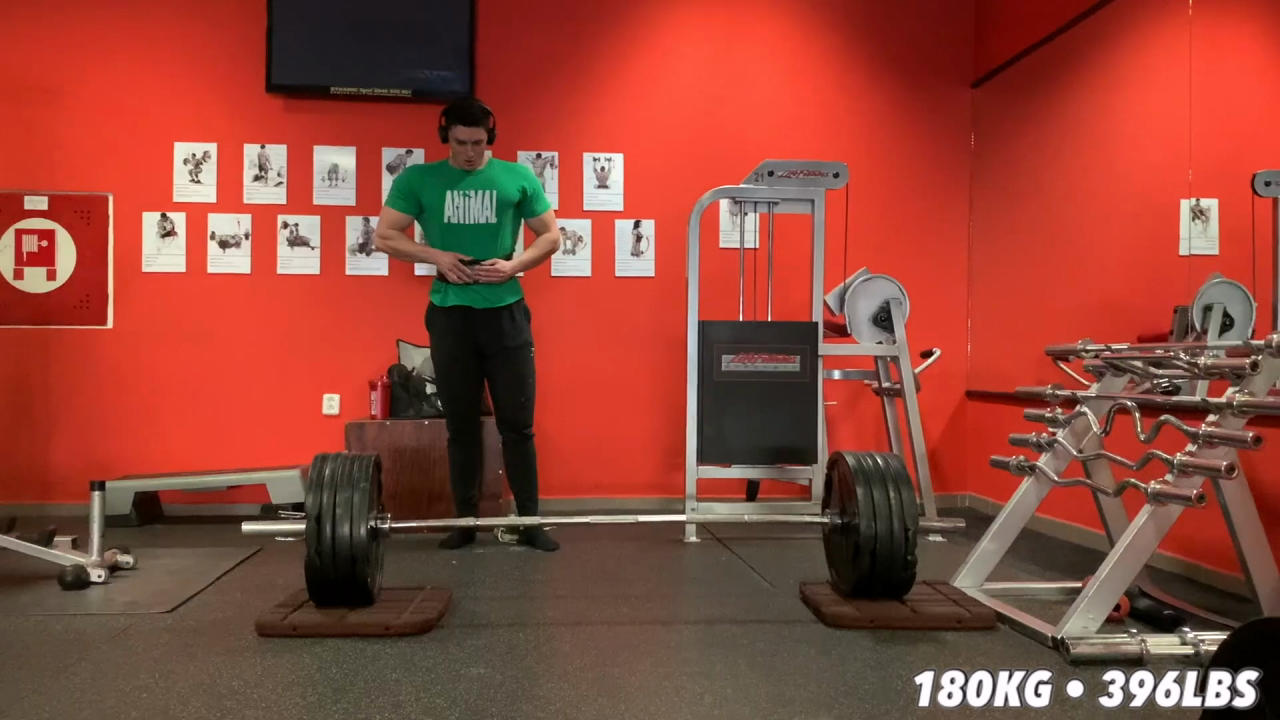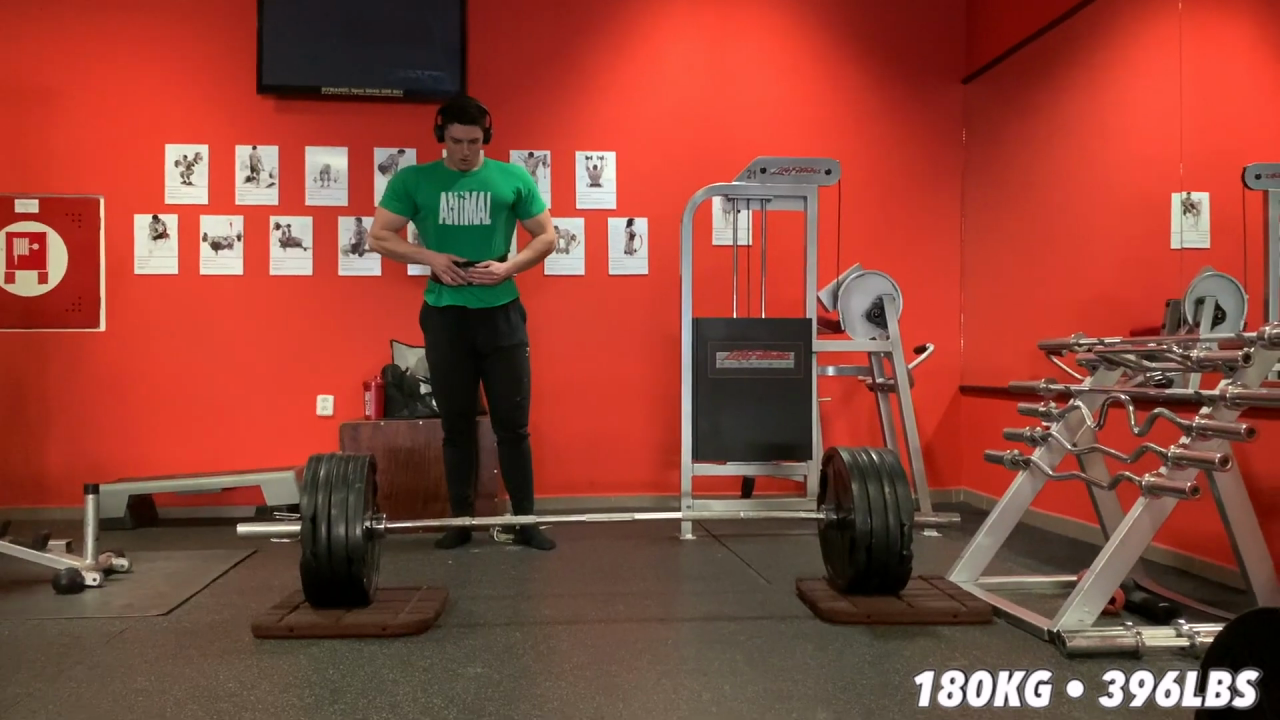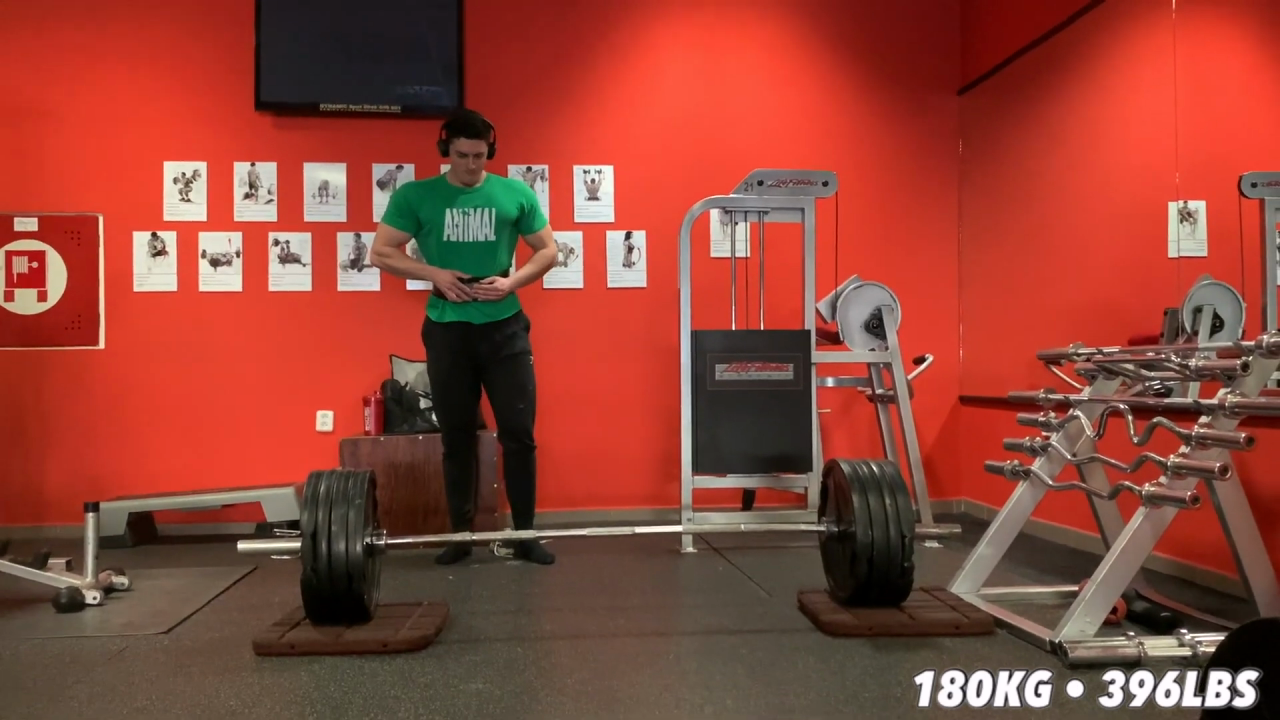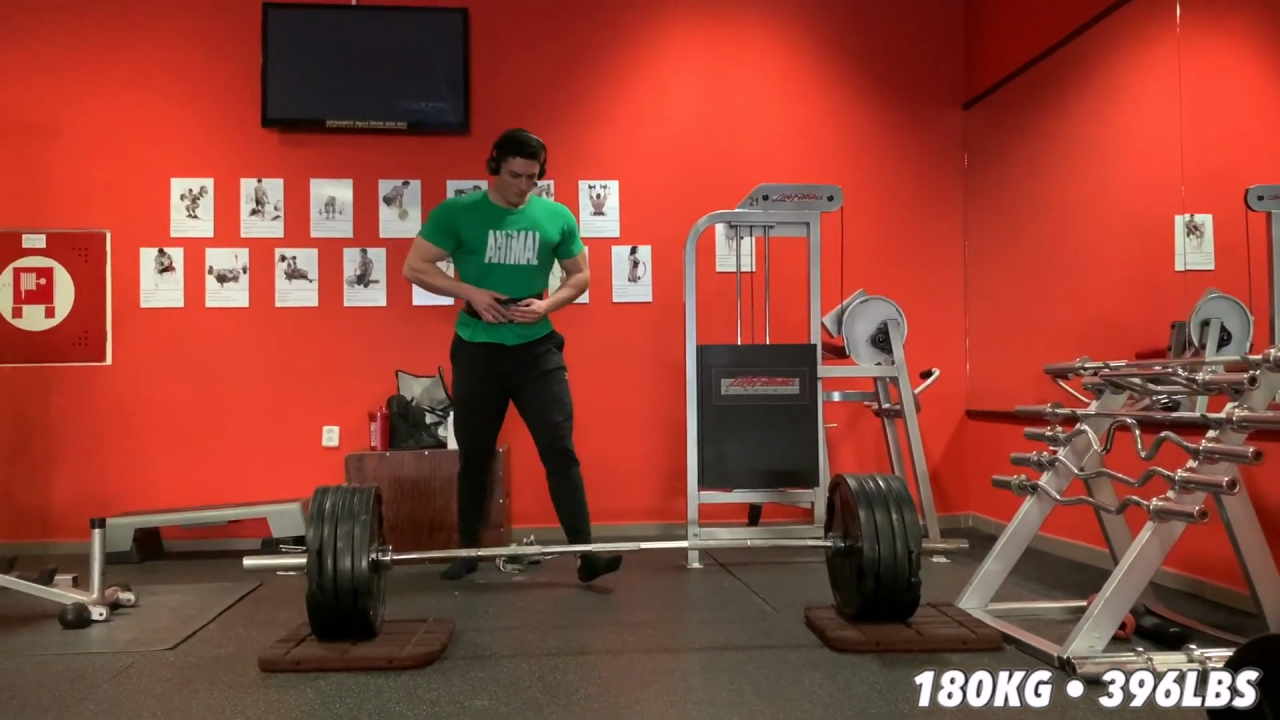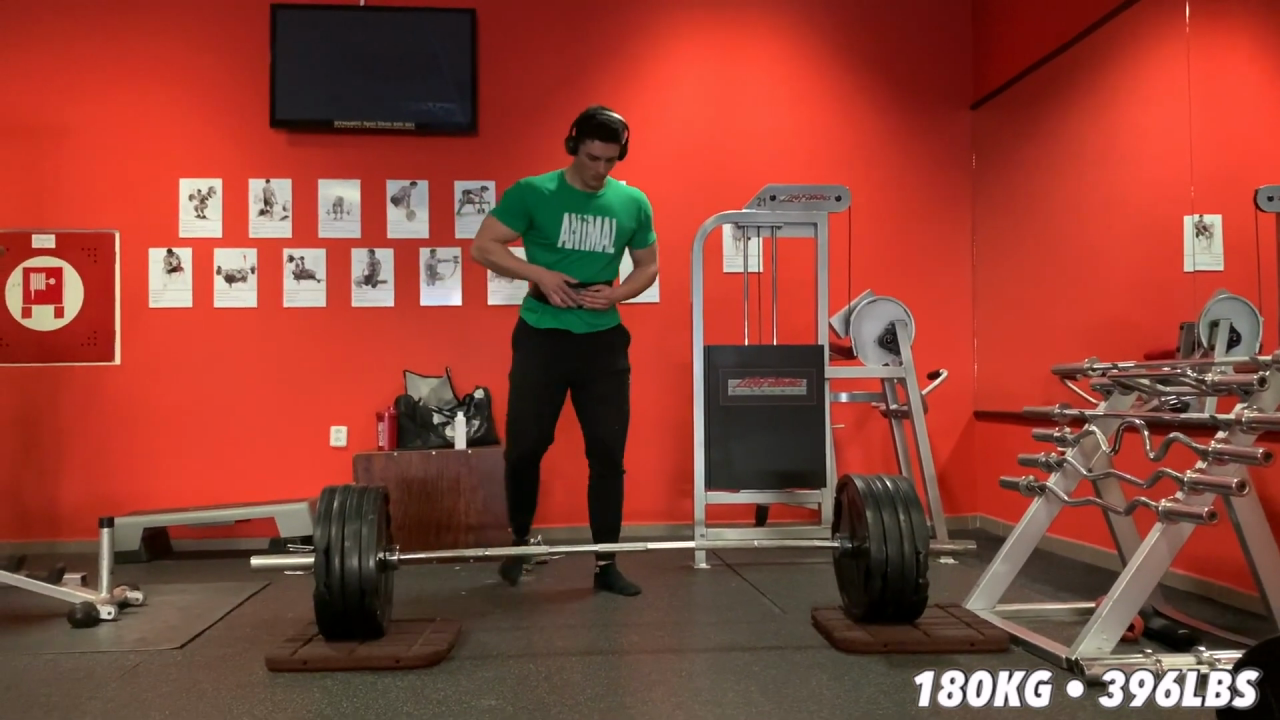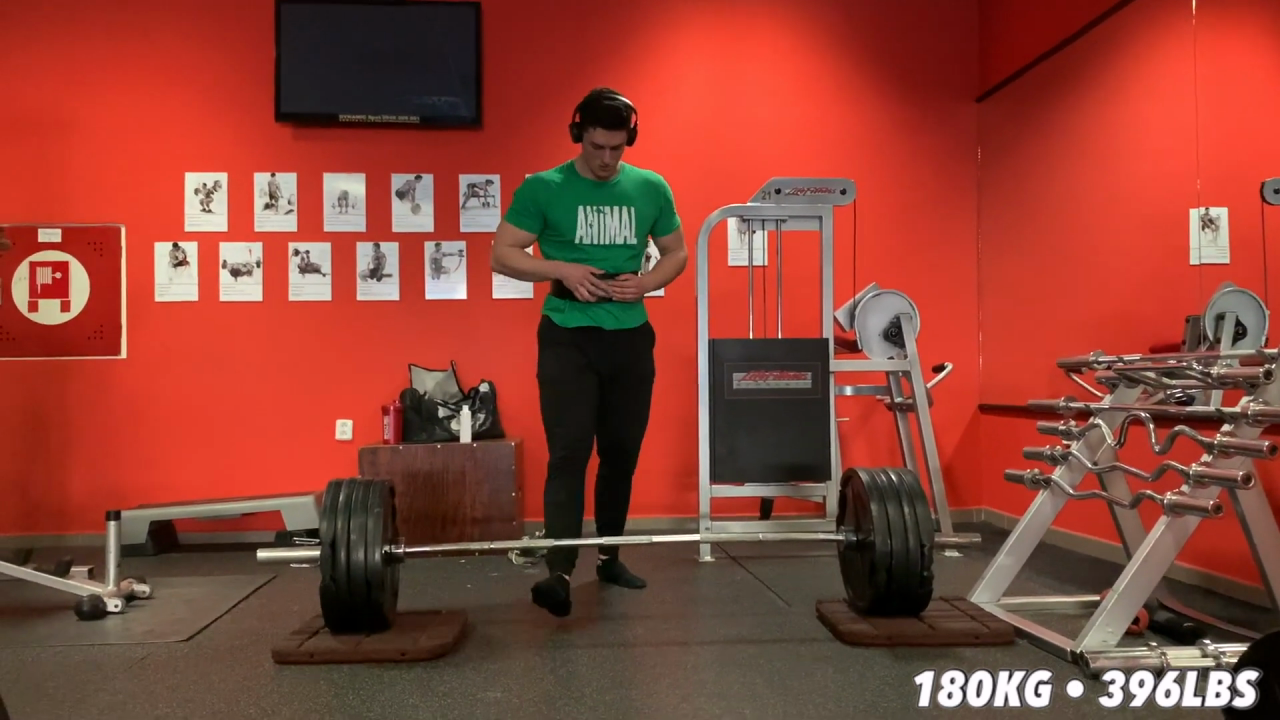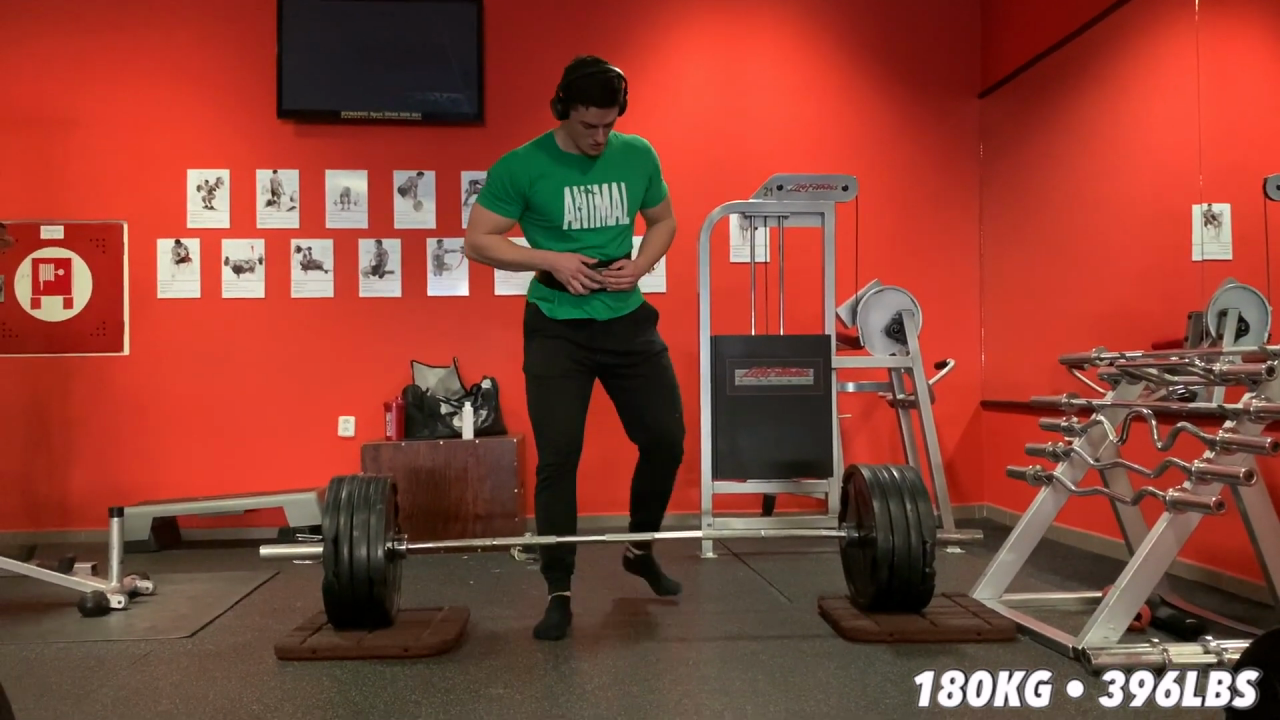
dt=0.4s
person 1, frame 1
left shoulder: (518, 178)
right shoulder: (418, 179)
left elbow: (551, 235)
right elbow: (384, 235)
left wrist: (514, 264)
right wrist: (436, 255)
left hip: (505, 311)
right hip: (450, 313)
left knee: (517, 422)
right knee: (461, 424)
left ankle: (529, 520)
right ankle: (465, 520)
person 1, frame 2
left shoulder: (513, 178)
right shoulder: (413, 180)
left elbow: (546, 237)
right elbow: (379, 237)
left wrist: (508, 266)
right wrist: (429, 256)
left hip: (500, 311)
right hip: (445, 314)
left knee: (512, 423)
right knee: (456, 424)
left ankle: (525, 520)
right ankle: (461, 520)
person 1, frame 3
left shoulder: (516, 194)
right shoulder: (416, 196)
left elbow: (548, 250)
right elbow: (381, 253)
left wrist: (512, 280)
right wrist: (434, 273)
left hip: (504, 326)
right hip: (447, 329)
left knee: (518, 433)
right knee: (456, 438)
left ankle: (525, 534)
right ankle: (460, 534)
person 1, frame 4
left shoulder: (557, 216)
right shoulder: (456, 213)
left elbow: (581, 275)
right elbow: (414, 267)
left wrist: (548, 304)
right wrist: (471, 293)
left hip: (537, 348)
right hip: (477, 350)
left knee: (560, 450)
right knee: (474, 456)
left ankle: (586, 552)
right ankle: (468, 549)
person 1, frame 5
left shoulder: (633, 203)
right shoulder: (532, 193)
left elbow: (649, 266)
right elbow: (483, 247)
left wrist: (617, 293)
right wrist: (539, 274)
left hip: (603, 341)
right hip: (541, 336)
left knee: (608, 455)
right knee: (525, 448)
left ankle: (605, 563)
right ankle: (518, 541)
person 1, frame 6
left shoulder: (651, 187)
right shoulder: (542, 189)
left elbow: (677, 252)
right elbow: (501, 255)
left wrist: (645, 282)
right wrist: (561, 269)
left hip: (630, 336)
right hip: (568, 337)
left knee: (621, 456)
right knee: (569, 453)
left ankle: (609, 556)
right ankle: (559, 574)
person 1, frame 7
left shoulder: (639, 156)
right shoulder: (520, 167)
left elbow: (664, 221)
right elbow: (478, 240)
left wrist: (640, 265)
right wrist: (551, 259)
left hip: (629, 322)
right hip: (558, 328)
left knee: (667, 440)
right knee: (559, 457)
left ankle: (641, 547)
right ankle: (559, 593)
